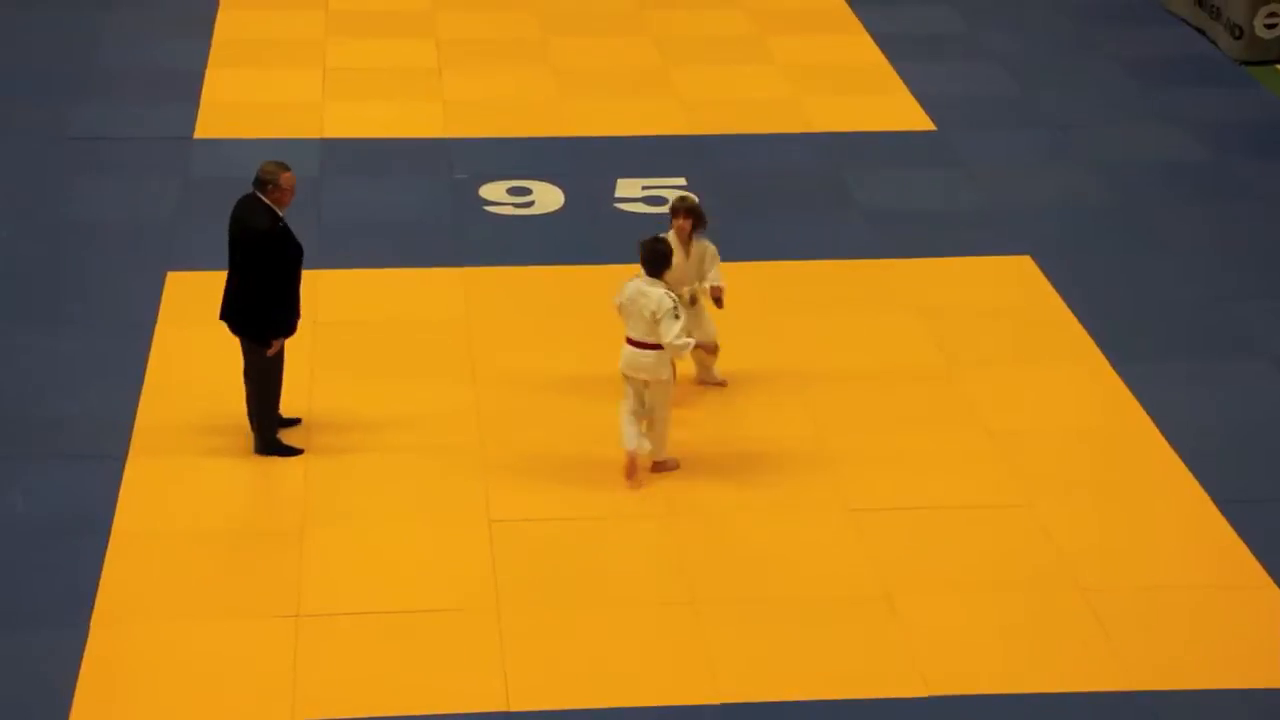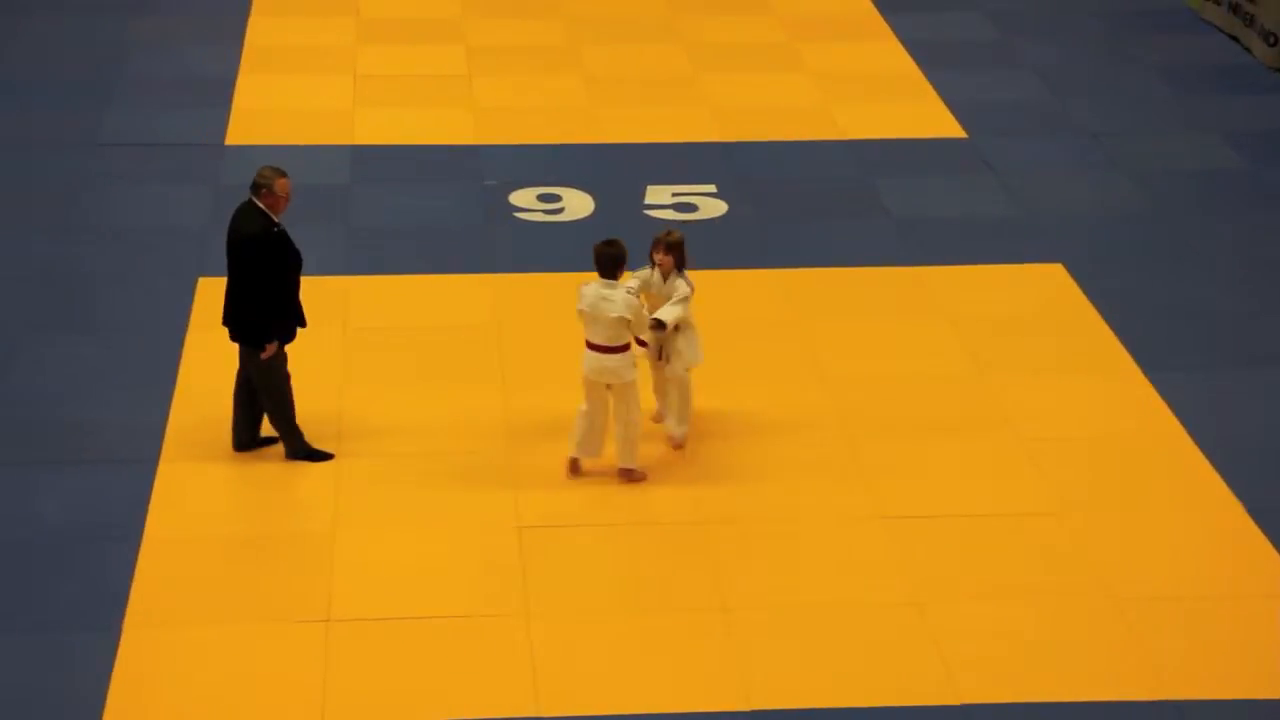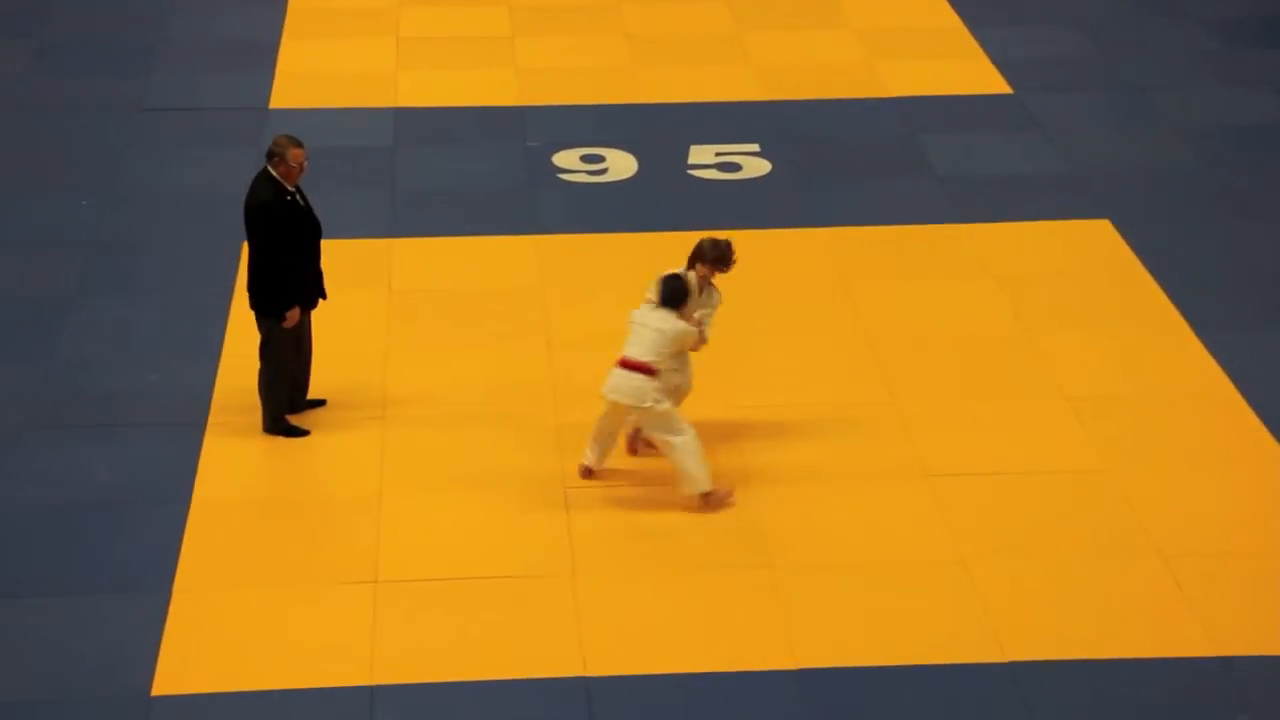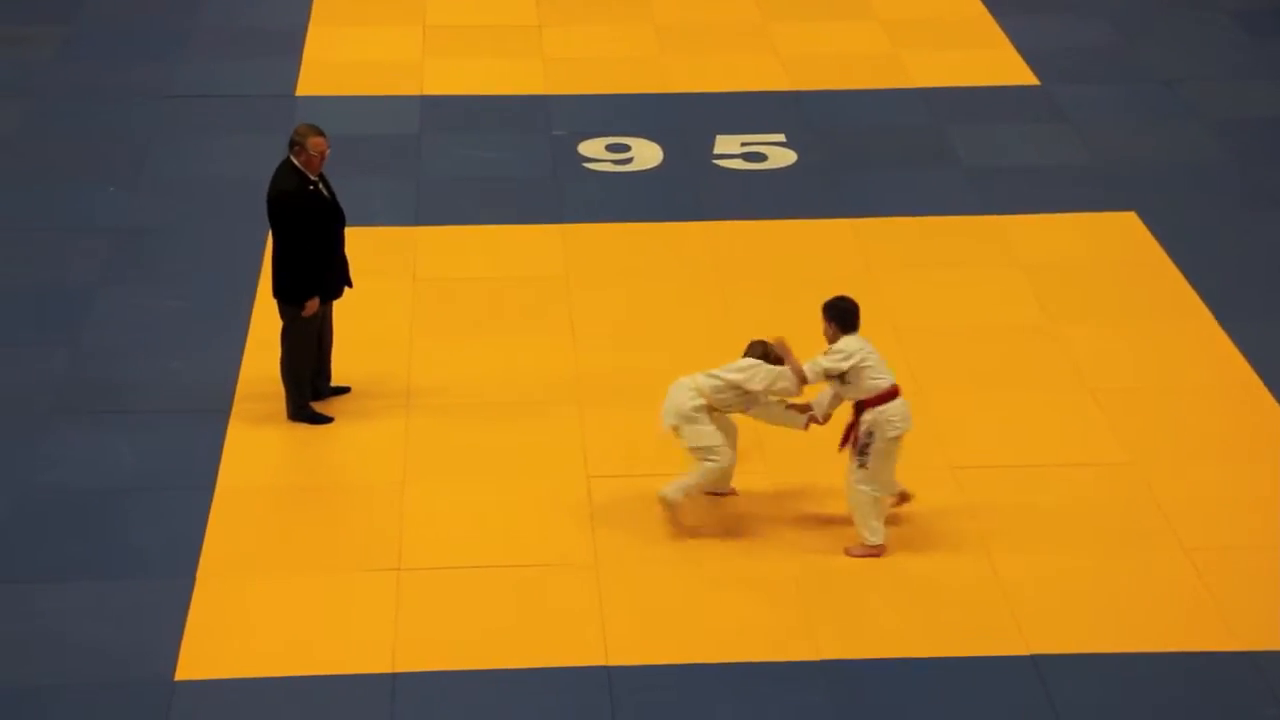
dt=0.7s
person 1, frame 1
left shoulder: (247, 204)
right shoulder: (266, 229)
right elbow: (267, 286)
right wrist: (275, 331)
left hip: (246, 307)
right hip: (259, 315)
left knee: (258, 370)
right knee: (266, 373)
left ankle: (266, 419)
right ankle: (266, 439)
person 1, frame 2
left shoulder: (248, 212)
right shoulder: (257, 233)
right elbow: (259, 289)
right wrist: (269, 335)
left hip: (249, 316)
right hip: (258, 321)
left knee: (252, 377)
right knee: (274, 381)
left ankle: (245, 436)
right ankle: (295, 445)
person 1, frame 3
left shoulder: (282, 183)
right shoulder: (266, 200)
right elbow: (271, 259)
right wrist: (289, 303)
left hip: (294, 285)
right hip: (277, 294)
left knee: (299, 347)
right knee: (278, 353)
left ankle: (295, 399)
right ankle: (274, 418)
person 1, frame 4
left shoulder: (308, 172)
right shoulder: (288, 190)
right elbow: (293, 248)
right wrist: (308, 292)
left hip: (319, 273)
right hip: (300, 282)
left knee: (321, 336)
right knee: (300, 343)
left ankle: (319, 386)
right ankle: (299, 406)
person 2, frame 1
left shoulder: (628, 288)
right shoulder: (667, 299)
right elbow: (672, 341)
right wrist: (701, 345)
left hip: (630, 355)
right hip: (656, 361)
left knee: (632, 407)
right knee: (660, 410)
left ankle: (632, 453)
right ankle: (658, 458)
person 2, frame 2
left shoulder: (585, 292)
right shoulder: (629, 300)
right elbow: (641, 329)
left hip: (592, 360)
right hip: (620, 363)
left knee: (591, 410)
right knee: (628, 416)
left ankle: (576, 458)
right ankle: (627, 466)
person 2, frame 3
left shoulder: (639, 314)
right shoulder: (681, 328)
right elbow: (692, 342)
right wrist: (694, 329)
left hip: (618, 380)
right hip: (642, 388)
left knee: (608, 426)
right knee: (681, 436)
left ankle: (590, 464)
right ankle: (705, 491)
person 2, frame 4
left shoulder: (843, 350)
right shoulder: (856, 347)
left elbow: (805, 376)
right elbow: (837, 389)
left wrist: (786, 353)
right wrist: (817, 413)
left hip: (881, 416)
right hip: (893, 409)
left knee: (864, 477)
left ankle: (874, 542)
right ankle: (896, 493)
person 3, frame 1
left shoulder: (704, 248)
left elbow: (712, 275)
left wrist: (715, 289)
left hip: (690, 301)
left knee: (705, 342)
left ankle: (705, 374)
person 3, frame 2
left shoulder: (683, 285)
right shoulder: (647, 274)
left elbow: (674, 311)
right elbow: (631, 288)
left wrist: (655, 324)
left hip: (678, 332)
right hip: (654, 327)
left knee: (679, 377)
right knee: (659, 374)
left ankle: (678, 428)
right ankle: (665, 407)
person 3, frame 3
left shoulder: (711, 292)
left elbow: (702, 323)
right elbow: (653, 304)
left wrist: (701, 336)
left knee: (681, 385)
left ankle: (642, 432)
right ankle: (638, 433)
person 3, frame 4
left shoulder: (751, 393)
right shoulder: (752, 368)
left elbow: (773, 410)
right elbow: (792, 378)
left wrist: (806, 417)
left hip: (695, 402)
right hip: (686, 403)
left knee: (727, 434)
right knee: (721, 459)
left ankle: (714, 485)
right ankle: (672, 496)
